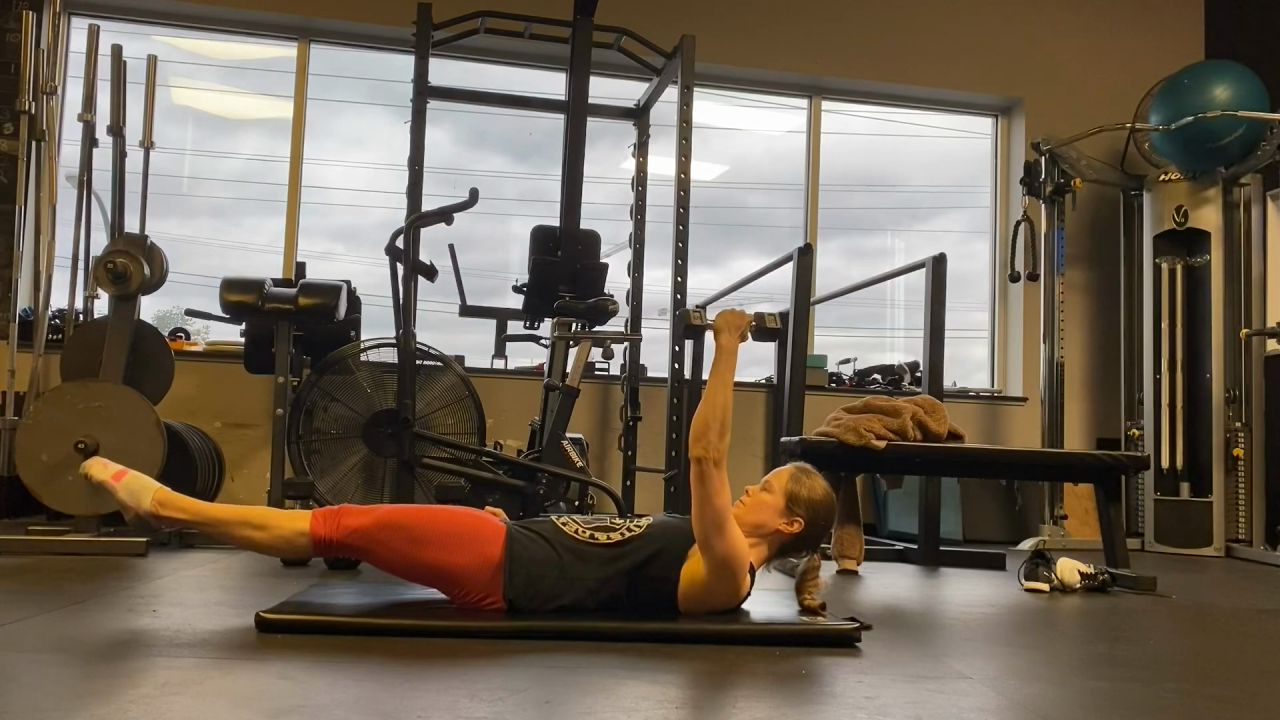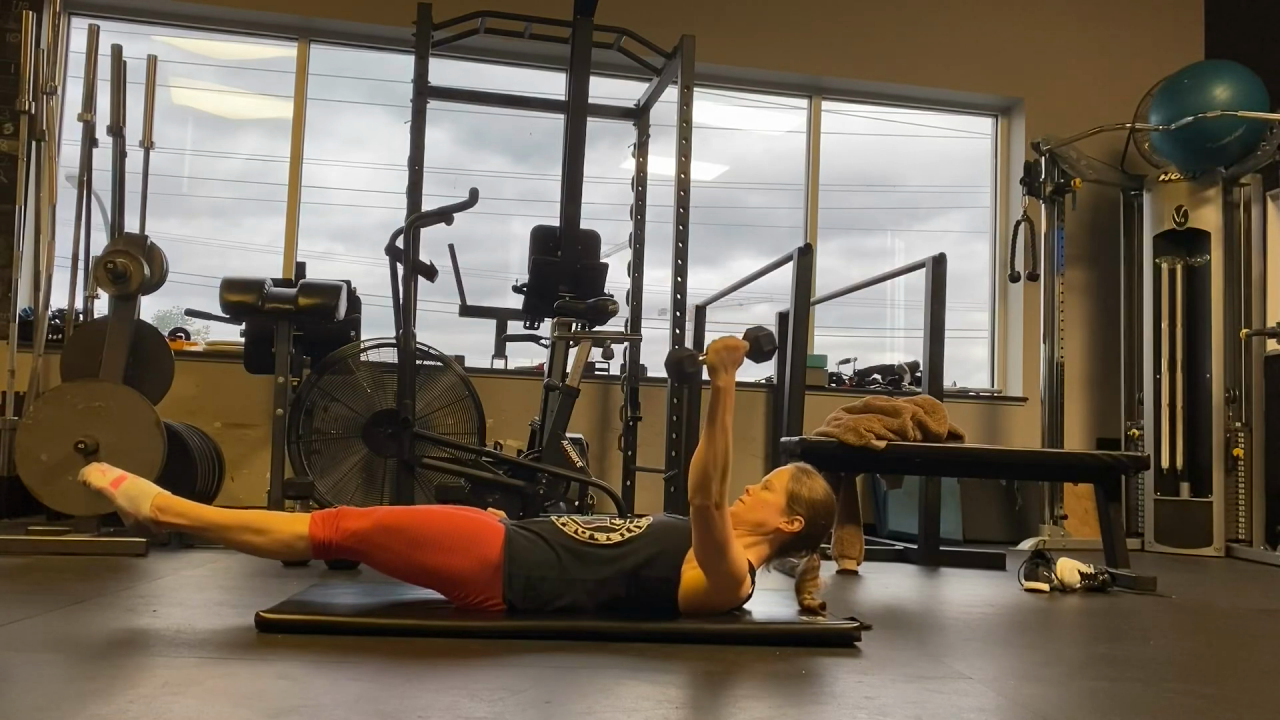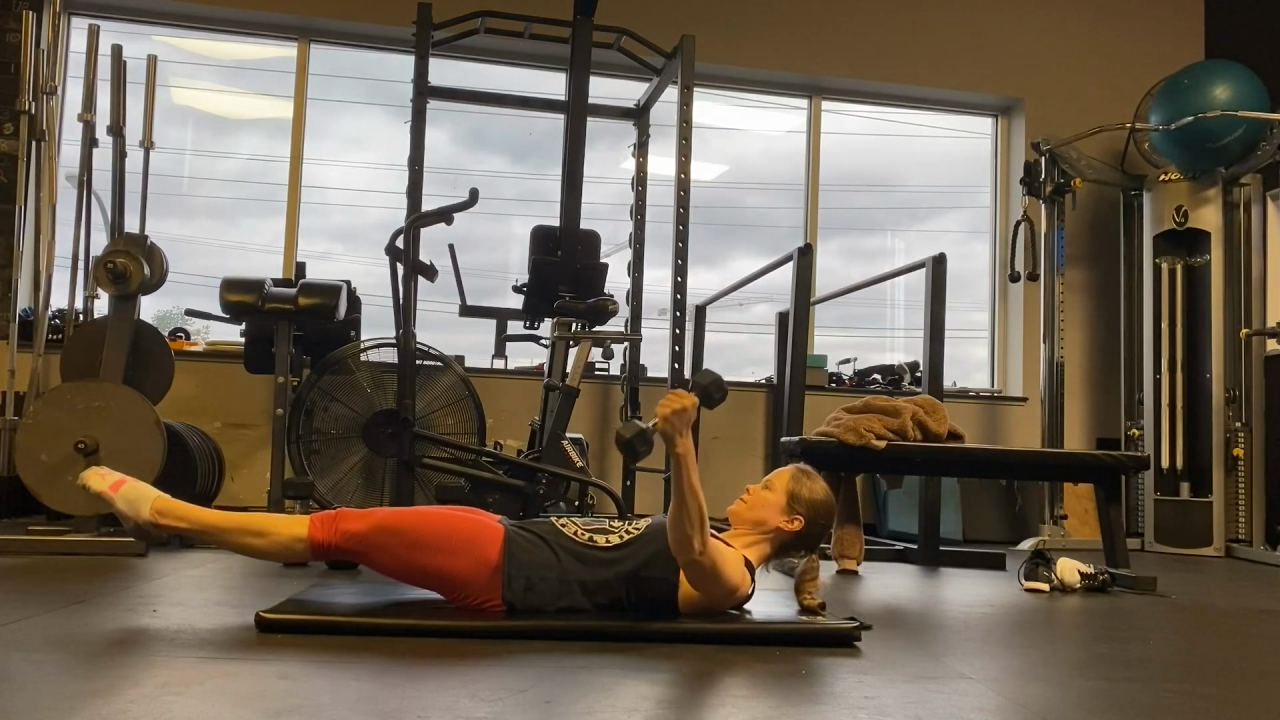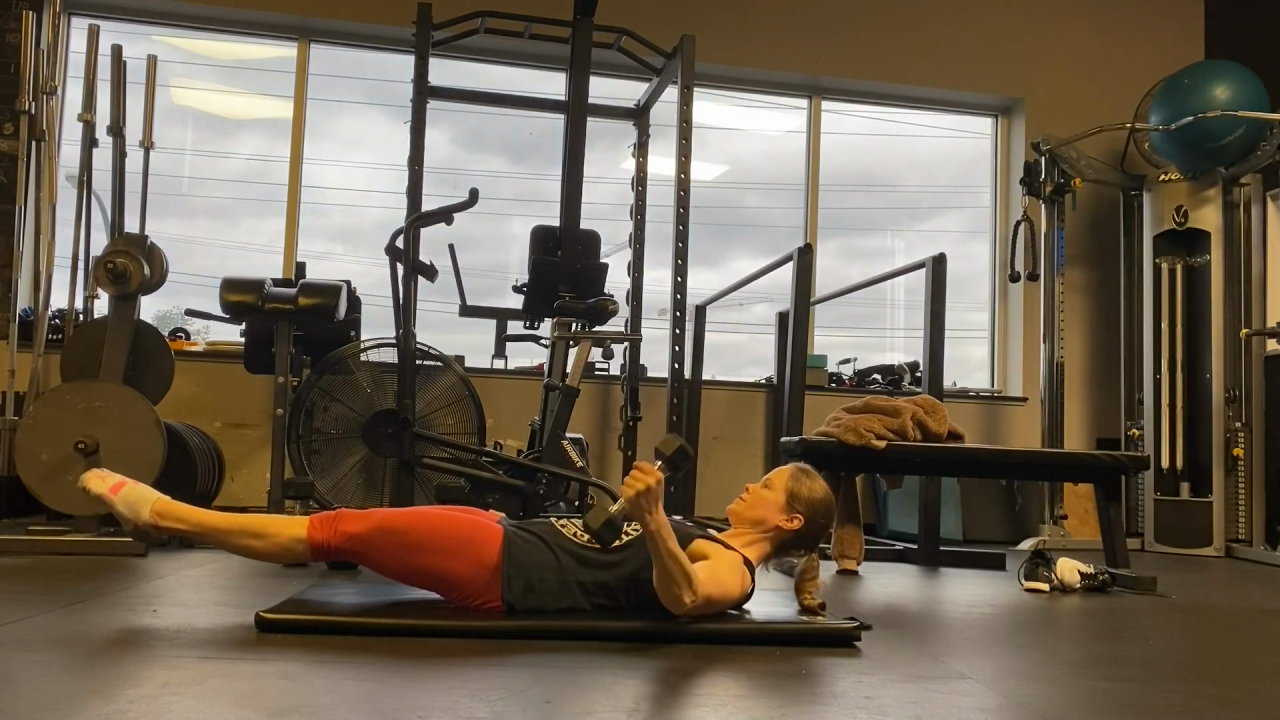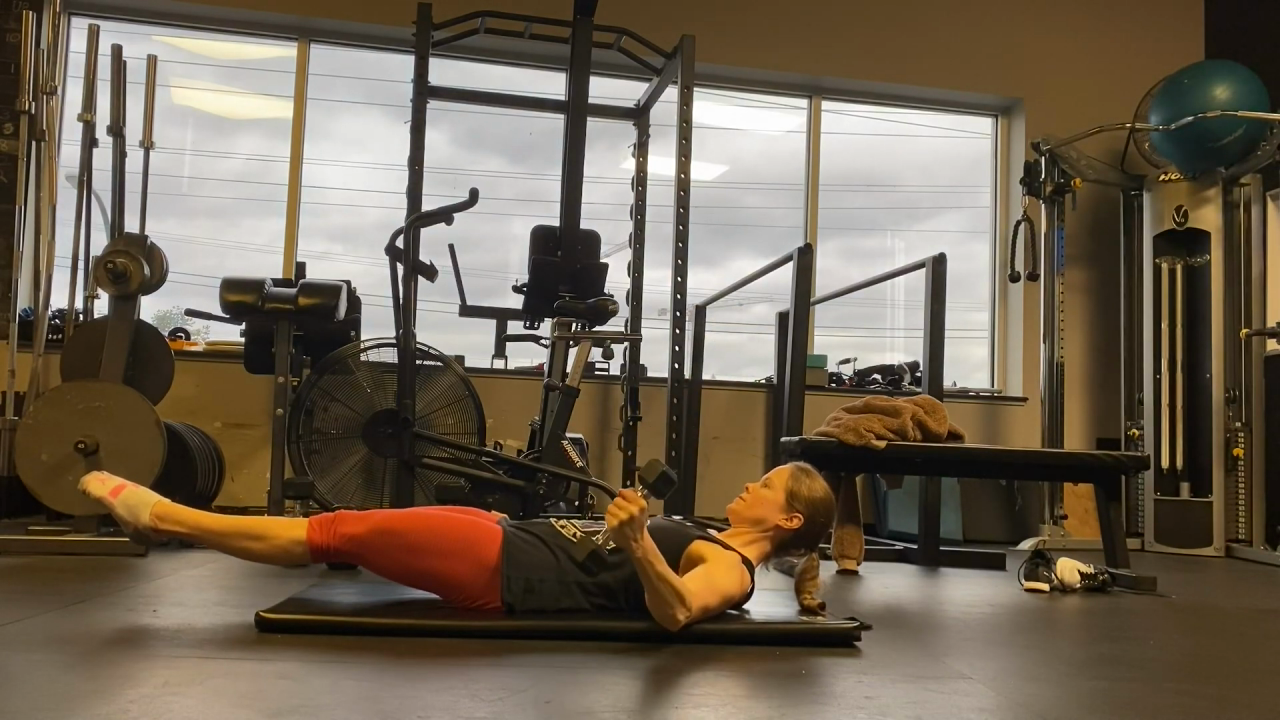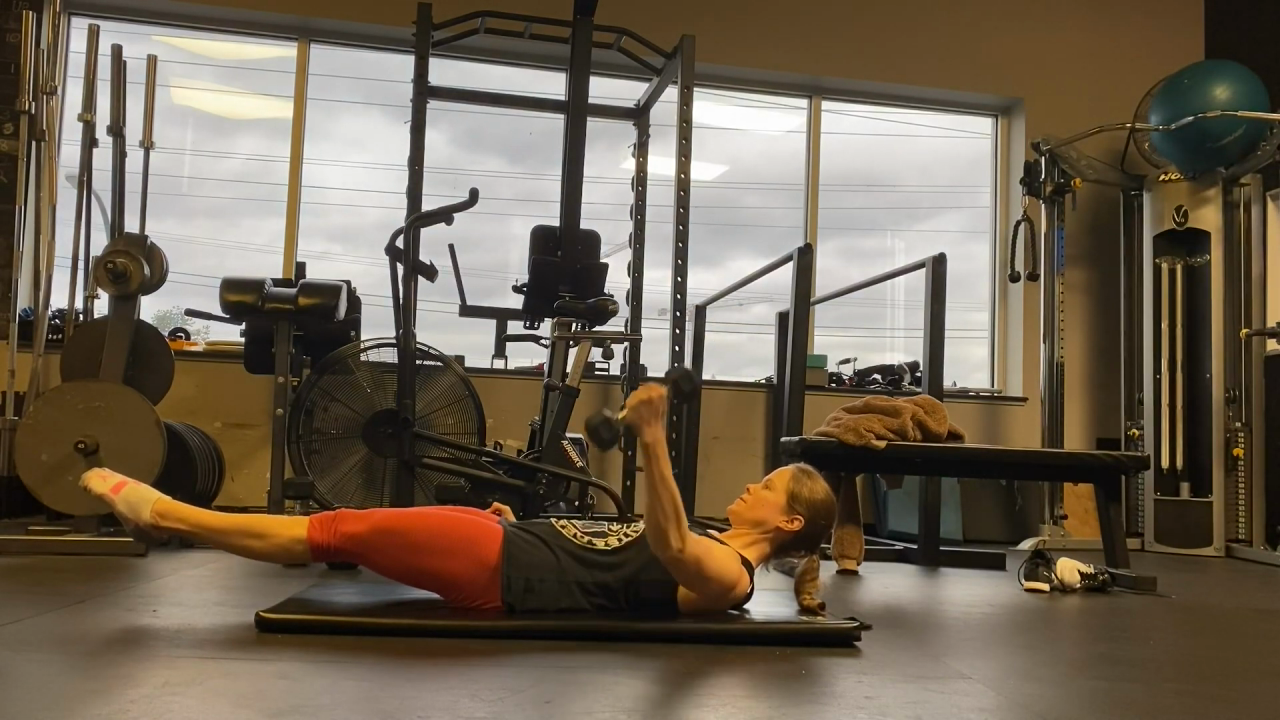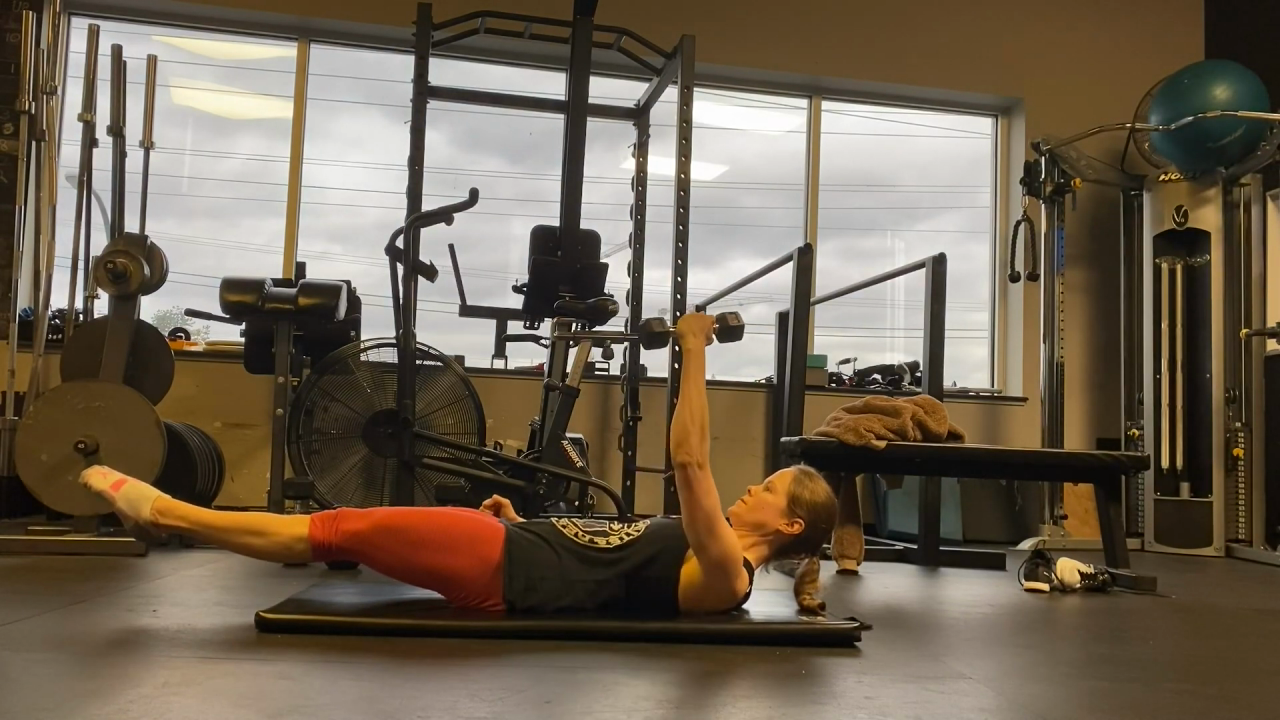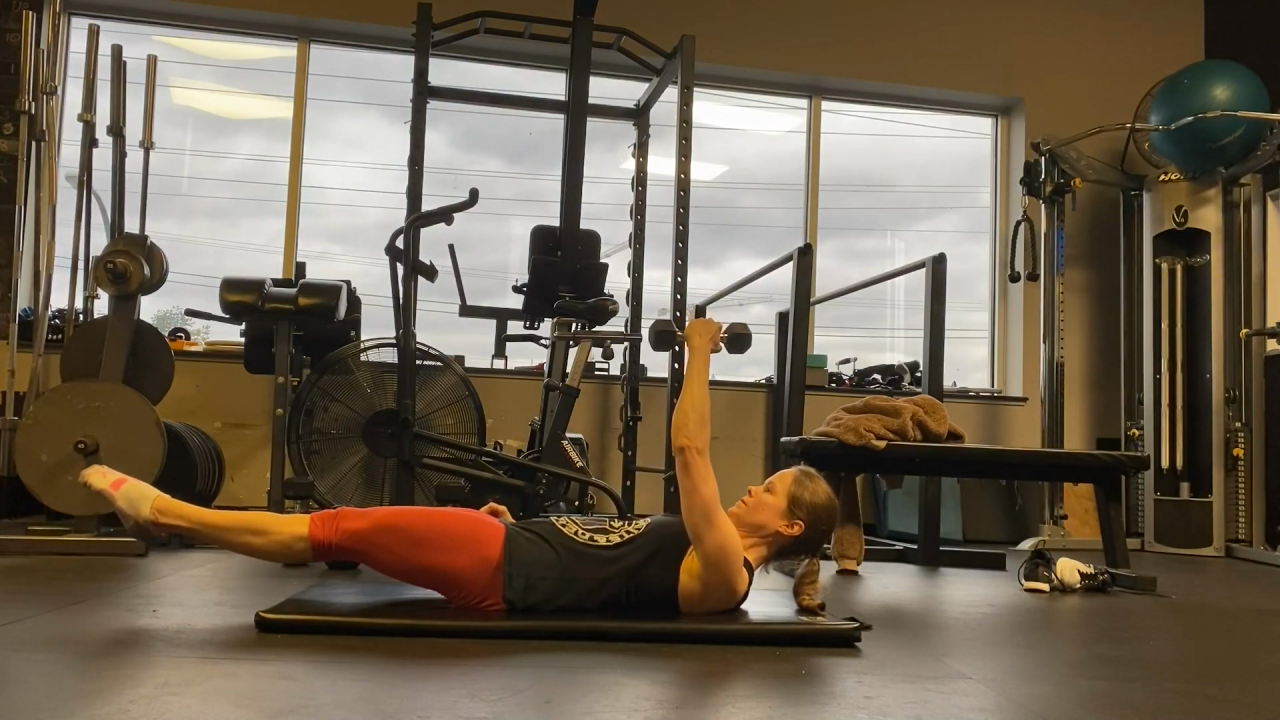
dt=0.5s
person 1, frame 1
left shoulder: (727, 574)
right shoulder: (708, 554)
left elbow: (706, 459)
left wrist: (727, 349)
right wrist: (518, 522)
left hip: (501, 573)
right hip: (515, 547)
left knee: (340, 526)
right knee: (343, 528)
left ankle: (167, 503)
right ankle: (166, 504)
person 1, frame 2
left shoulder: (727, 577)
right shoulder: (705, 551)
left elbow: (707, 499)
left wrist: (722, 389)
left hip: (503, 571)
right hip: (513, 544)
left knee: (340, 528)
right knee: (344, 526)
left ankle: (164, 509)
right ankle: (165, 508)
person 1, frame 3
left shoulder: (727, 577)
right shoulder: (721, 551)
left elbow: (687, 545)
left wrist: (681, 447)
left hip: (503, 571)
right hip: (513, 540)
left knee: (339, 530)
right knee: (341, 528)
left ankle: (163, 510)
right ankle: (165, 513)
person 1, frame 4
left shoulder: (733, 573)
right shoulder: (716, 544)
left elbow: (680, 597)
left wrist: (651, 519)
left hip: (503, 571)
right hip: (511, 542)
left knee: (340, 531)
right knee: (342, 530)
left ankle: (163, 514)
right ankle: (166, 513)
person 1, frame 5
left shoulder: (732, 571)
right shoulder: (708, 544)
left elbow: (674, 611)
left wrist: (636, 540)
left hip: (502, 571)
right hip: (510, 540)
left knee: (339, 532)
right knee: (339, 534)
left ankle: (162, 515)
right ankle: (162, 514)
person 1, frame 6
left shoulder: (725, 576)
right shoulder: (716, 551)
left elbow: (670, 542)
left wrist: (652, 436)
right wrist: (518, 524)
left hip: (505, 574)
right hip: (513, 545)
left knee: (339, 530)
right knee: (343, 530)
left ankle: (166, 513)
right ankle: (165, 514)
person 1, frame 7
left shoulder: (724, 574)
right shoulder: (706, 554)
left elbow: (689, 462)
left wrist: (694, 354)
right wrist: (526, 522)
left hip: (503, 576)
right hip: (516, 552)
left knee: (338, 530)
right knee: (340, 529)
left ankle: (165, 510)
right ankle: (167, 512)
person 1, frame 8
left shoulder: (724, 573)
right shoulder: (705, 554)
left elbow: (689, 451)
left wrist: (699, 354)
right wrist: (517, 521)
left hip: (503, 571)
right hip: (515, 550)
left knee: (338, 530)
right knee: (341, 530)
left ankle: (166, 510)
right ankle: (167, 511)
